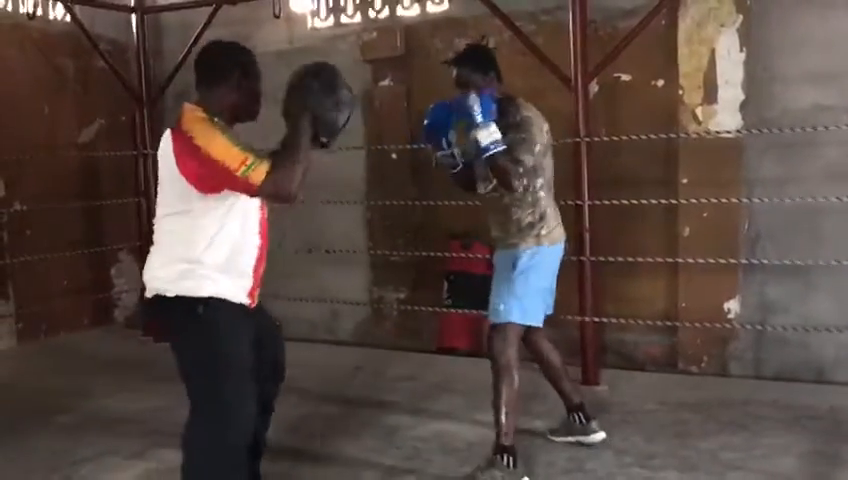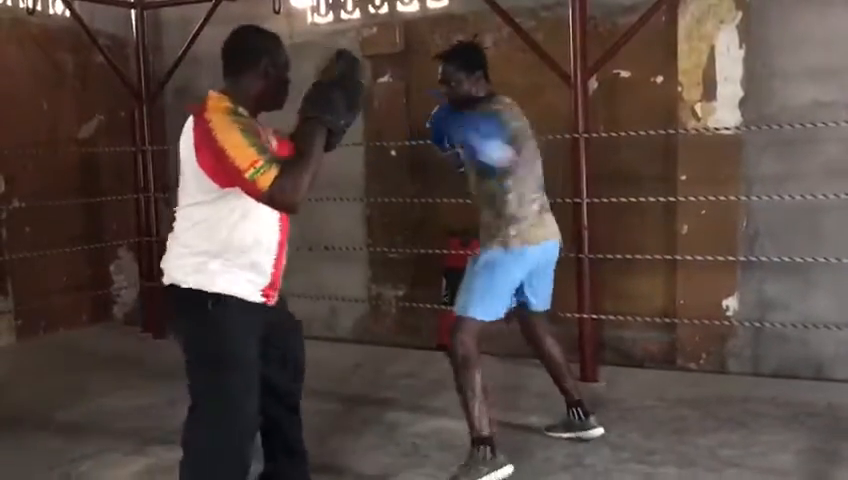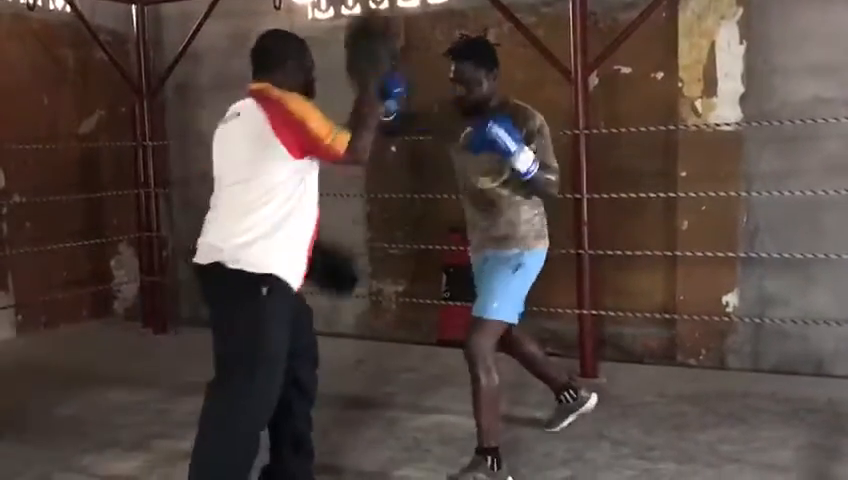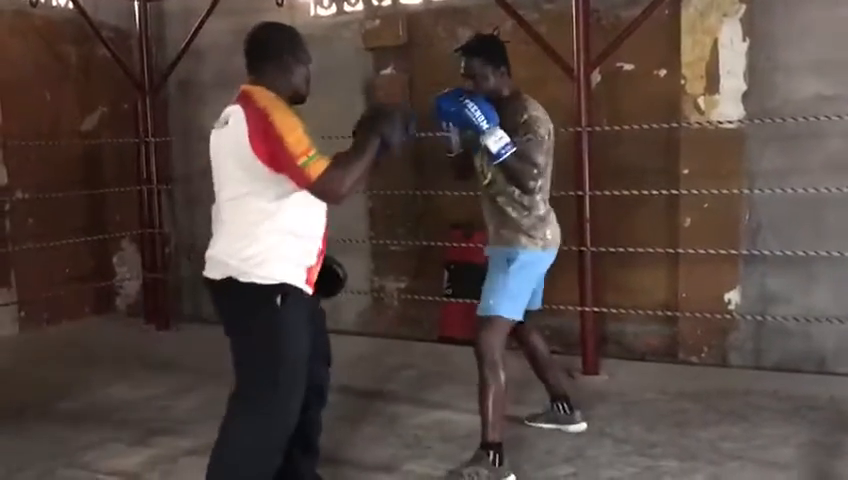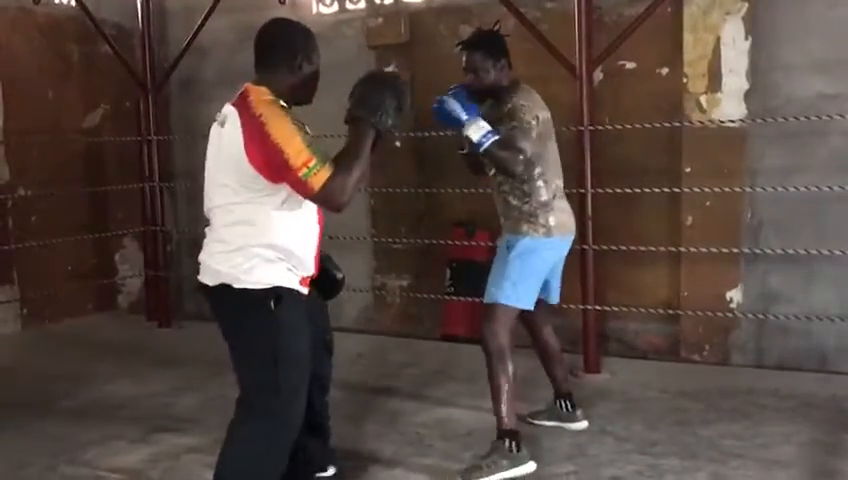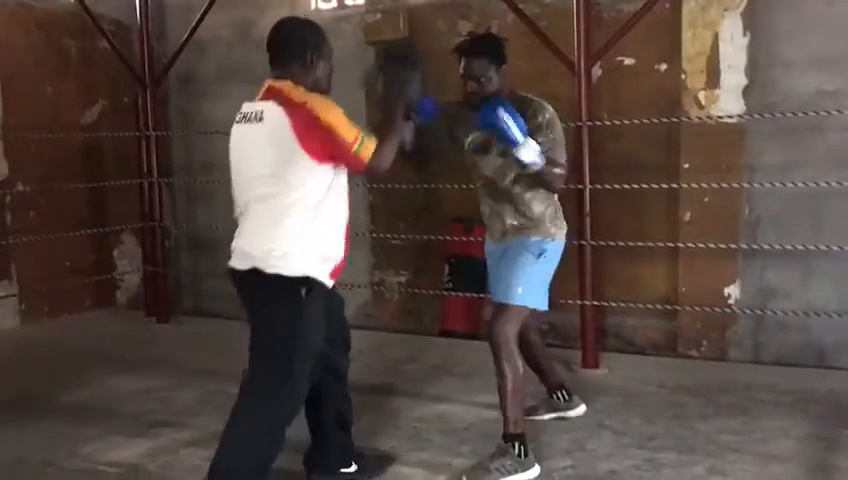
dt=0.3s
person 1, frame 1
left shoulder: (212, 131)
right shoulder: (199, 134)
left elbow: (265, 175)
right elbow: (281, 185)
left wrist: (304, 133)
right wrist: (303, 120)
left hip: (228, 294)
right hip: (195, 297)
left knee: (262, 372)
right knee: (224, 412)
person 1, frame 2
left shoulder: (247, 122)
right shoulder: (220, 123)
left elbow: (288, 158)
right elbow: (287, 194)
left wrist: (317, 122)
right wrist: (319, 124)
left hip: (253, 289)
right hip: (211, 293)
left knee: (281, 386)
right knee: (226, 411)
person 1, frame 3
left shoulder: (242, 114)
right shoulder: (283, 106)
right elbow: (355, 150)
left wrist: (316, 255)
right wrist: (370, 86)
left hip: (264, 271)
right hip: (247, 274)
left knee: (296, 376)
right knee: (246, 395)
person 1, frame 4
left shoulder: (240, 113)
right shoulder: (269, 113)
right elbow: (332, 185)
left wrist: (312, 253)
right wrist: (374, 137)
left hip: (274, 278)
right hip: (260, 283)
left knee: (308, 377)
right knee: (268, 401)
person 1, frame 5
left shoulder: (244, 110)
right shoulder: (267, 117)
right elbow: (335, 193)
left wrist: (316, 230)
right wrist: (366, 127)
left hip: (268, 279)
right hip: (255, 286)
left knee: (302, 371)
right knee: (273, 405)
person 1, frame 6
left shoulder: (256, 110)
right shoulder: (307, 109)
right elbow: (379, 157)
right wrist: (398, 105)
left hip: (292, 268)
right hip: (285, 274)
left knee: (329, 363)
right knee: (273, 391)
person 2, frame 1
left shoulder: (522, 118)
right shoulder: (497, 120)
left elbow: (513, 179)
right elbow: (471, 182)
left wrist: (482, 131)
right wrist: (447, 144)
left hip: (531, 245)
right hip: (528, 244)
left knee: (502, 345)
right knee: (532, 335)
right ankle: (580, 418)
person 2, frame 2
left shoulder: (495, 113)
right shoulder: (488, 113)
left elbow: (505, 163)
right elbow: (479, 172)
left wrist: (488, 147)
right wrist: (460, 146)
left hip: (510, 245)
right hip: (542, 240)
left knee: (461, 342)
right knee: (535, 327)
right ankle: (580, 414)
person 2, frame 3
left shoulder: (526, 120)
right shoulder: (462, 121)
left elbow: (550, 187)
left wrist: (517, 153)
left hip: (518, 248)
right hip: (486, 247)
left knee: (479, 345)
right knee: (507, 334)
right ankle: (571, 393)
person 2, frame 4
left shoulder: (528, 116)
right shoulder: (495, 114)
left elbow: (530, 180)
right elbow: (463, 172)
left hip: (526, 242)
right hip: (510, 240)
left knee: (488, 341)
right knee: (520, 327)
right ankle: (565, 407)
person 2, frame 5
left shoulder: (521, 105)
right shoulder: (501, 106)
left elbow: (515, 167)
right elbow: (480, 167)
left wrist: (474, 125)
right wrist: (465, 128)
left hip: (534, 231)
right hip: (549, 229)
left knee: (494, 330)
right knee: (536, 318)
right ankle: (566, 405)
person 2, frame 6
left shoulder: (537, 113)
right shoulder: (459, 113)
left elbow: (555, 181)
right elbow: (421, 151)
left wrist: (522, 143)
right wrist: (420, 128)
left hip: (537, 235)
right hip: (498, 237)
left knee: (501, 332)
right knee: (517, 325)
right ankle: (563, 398)
